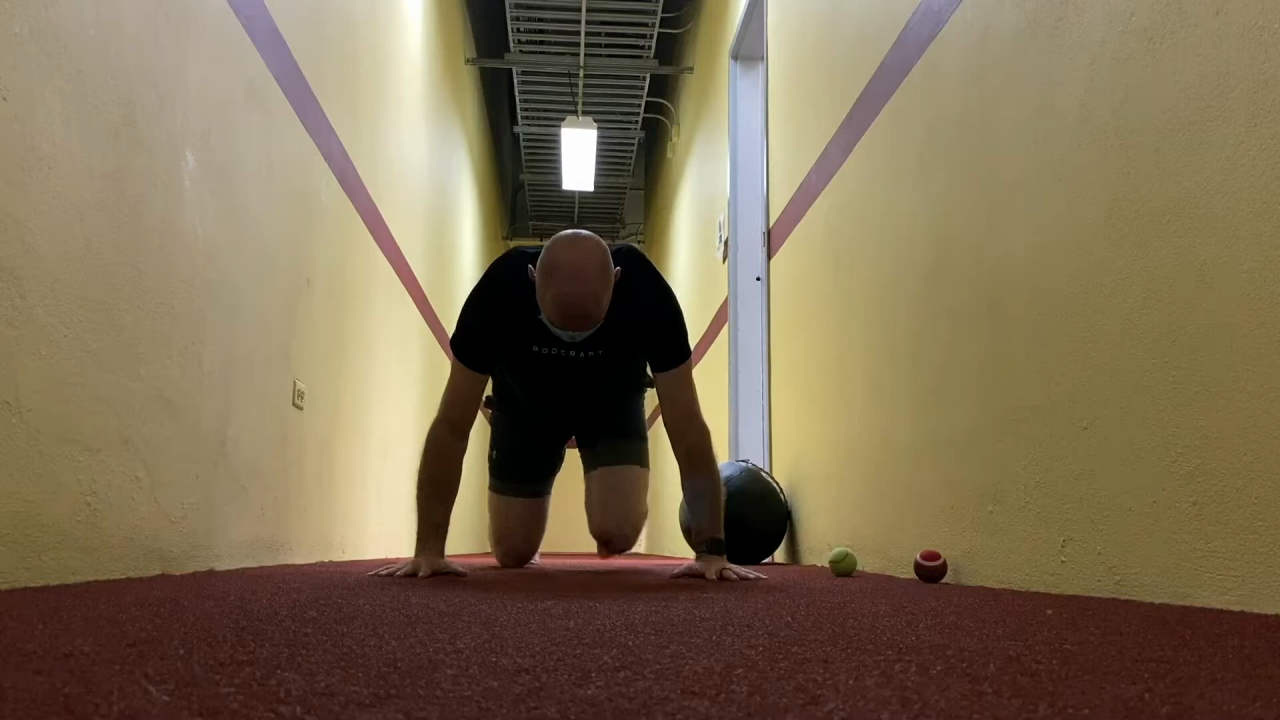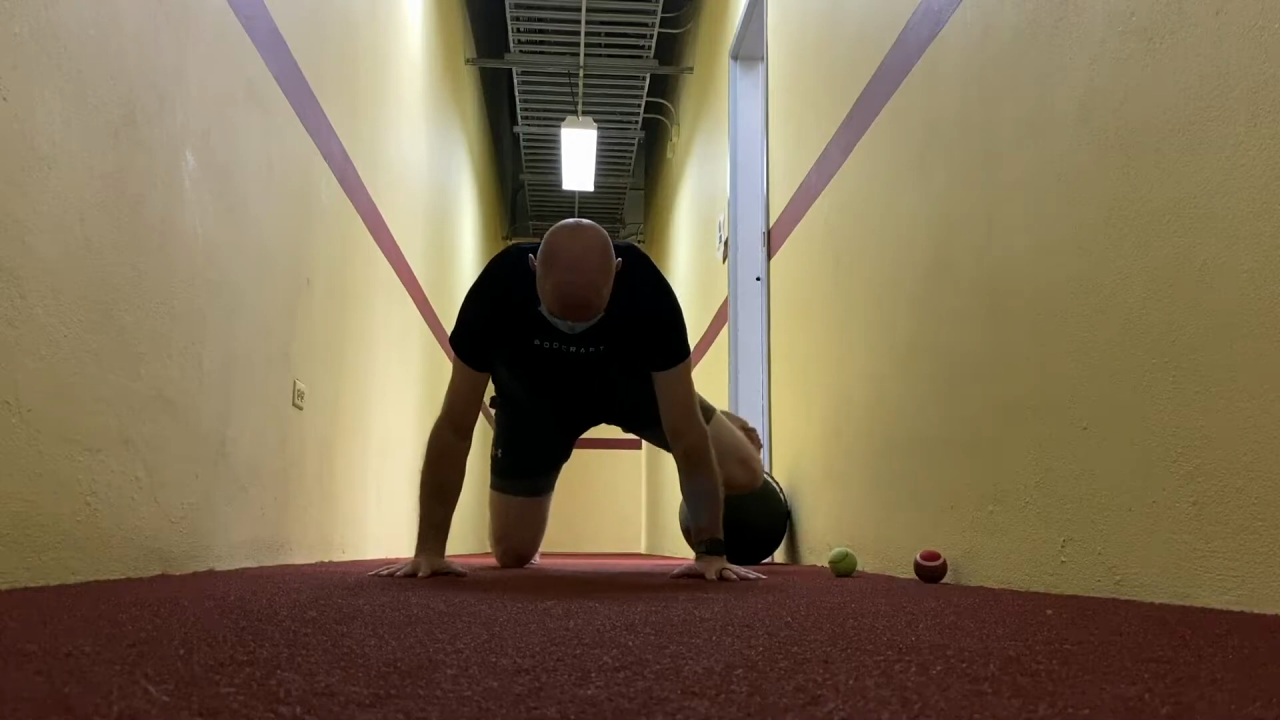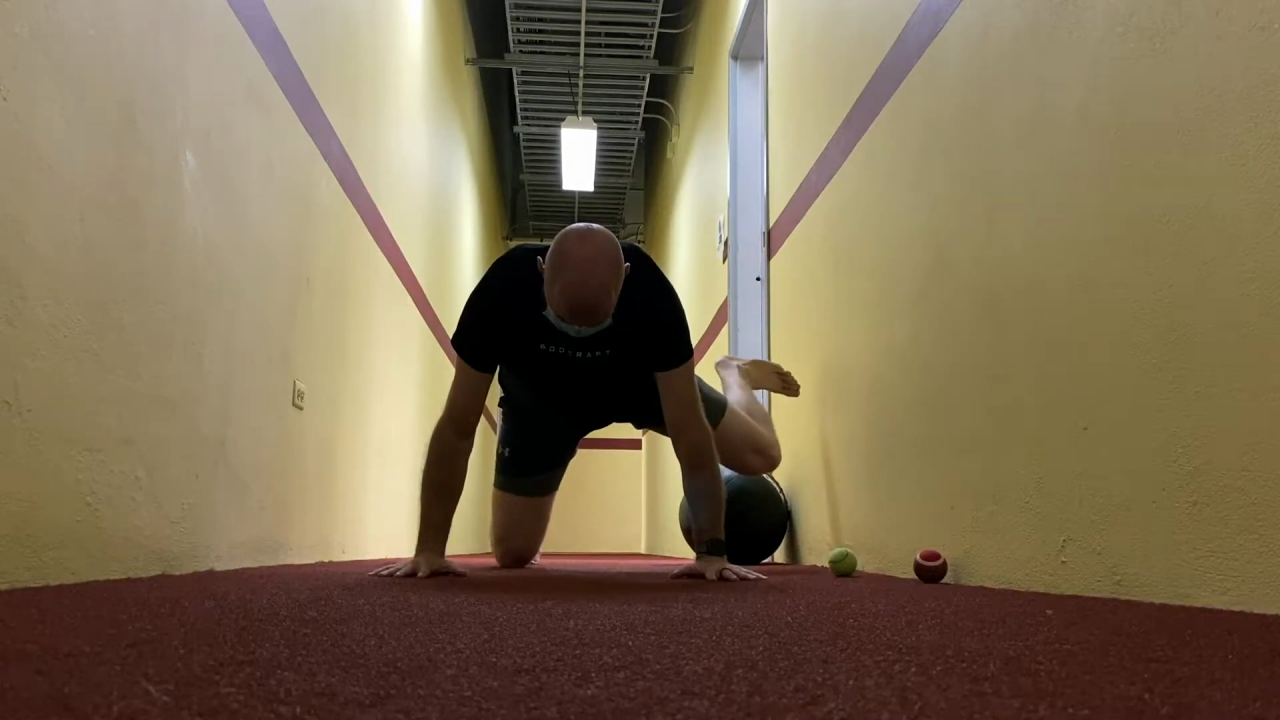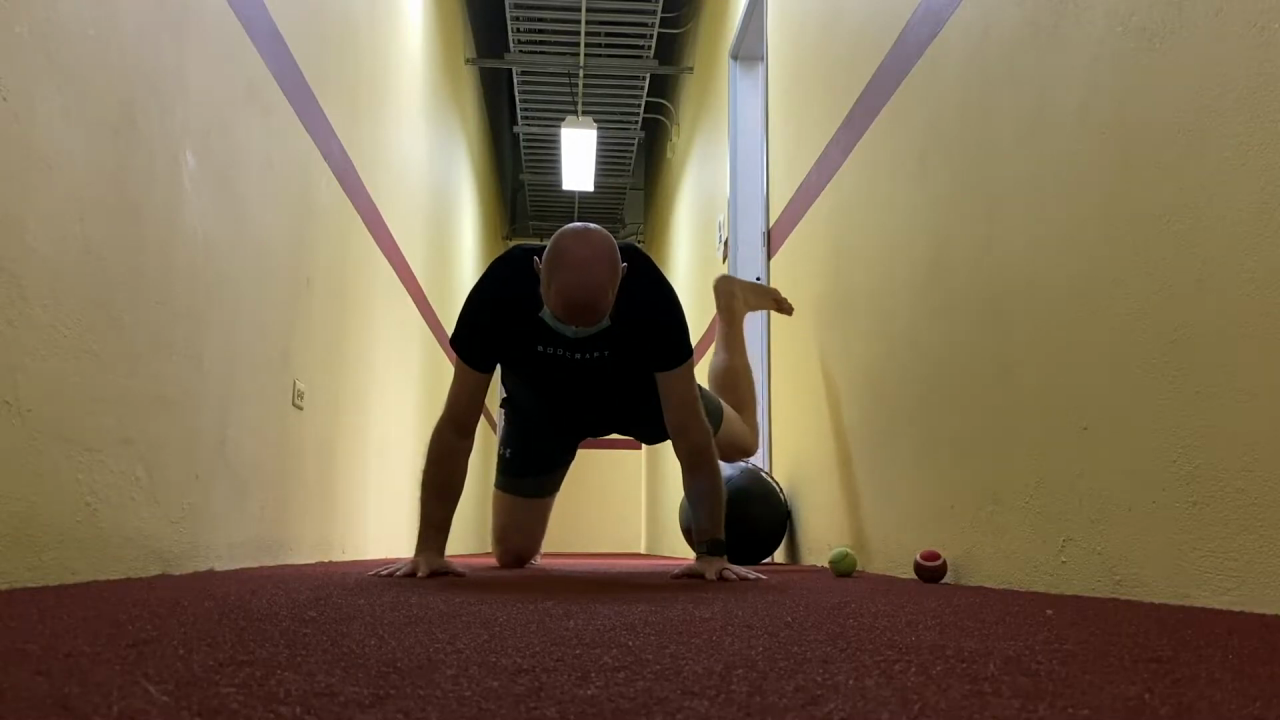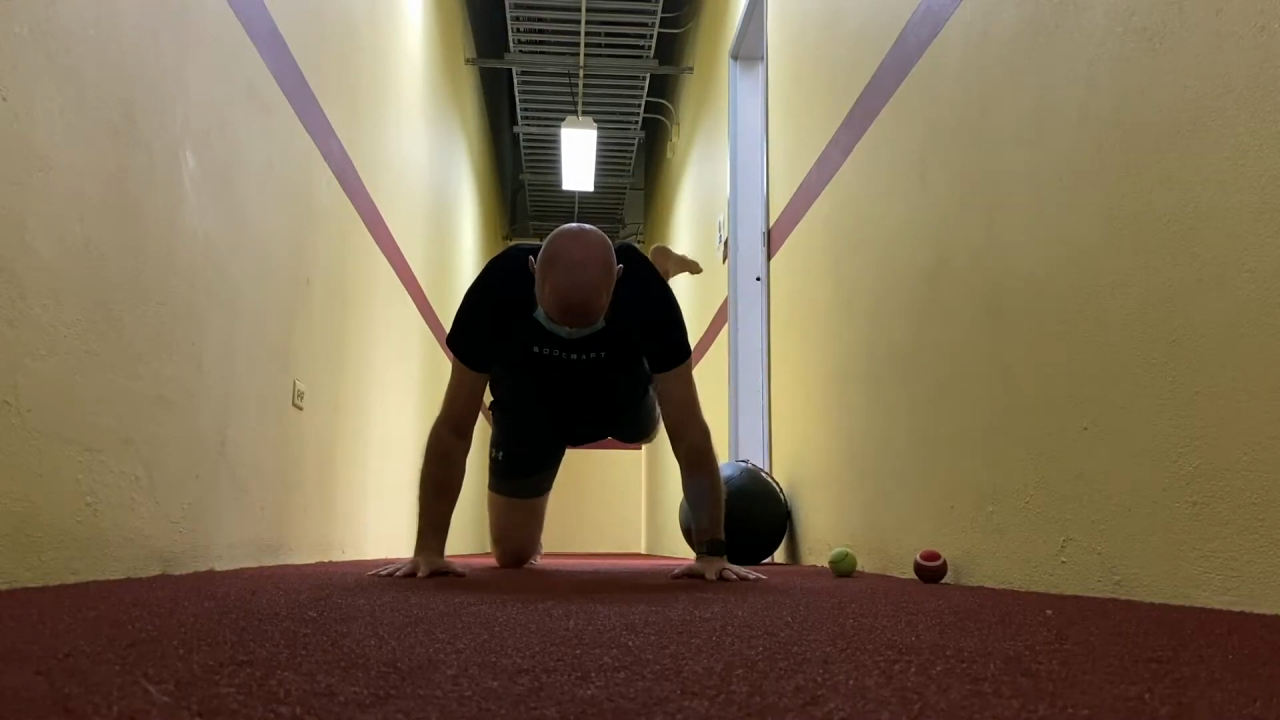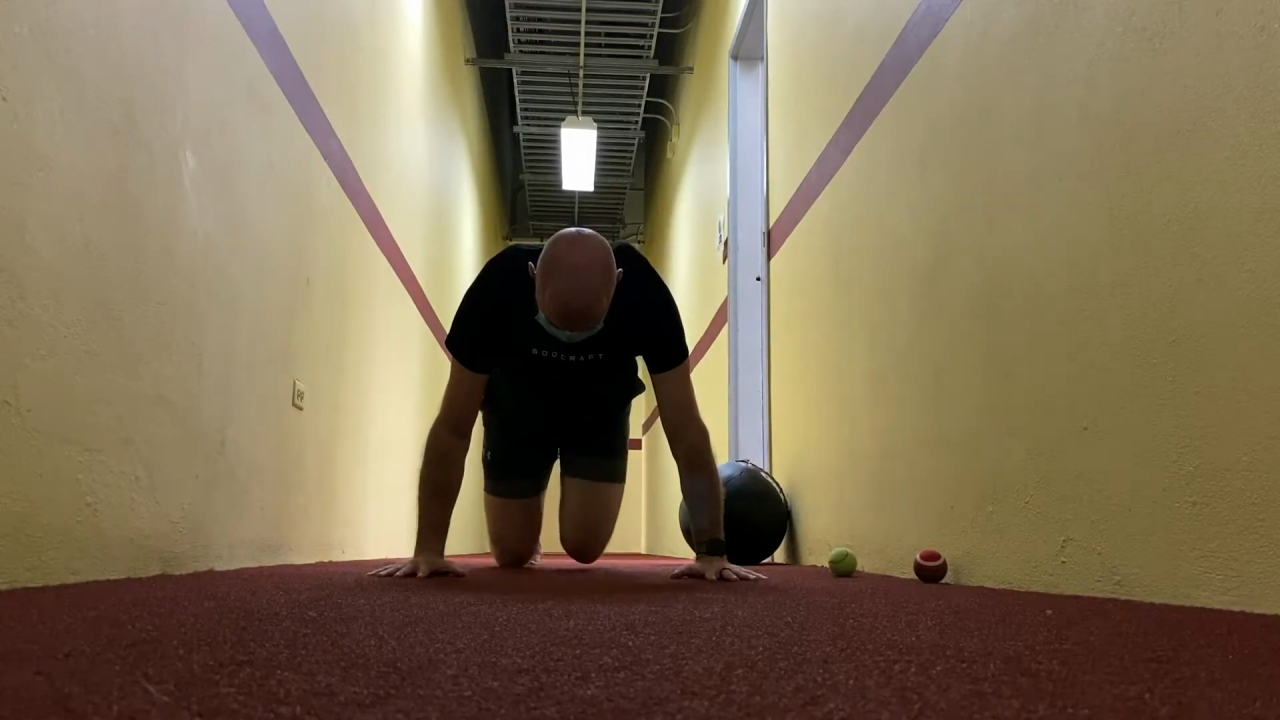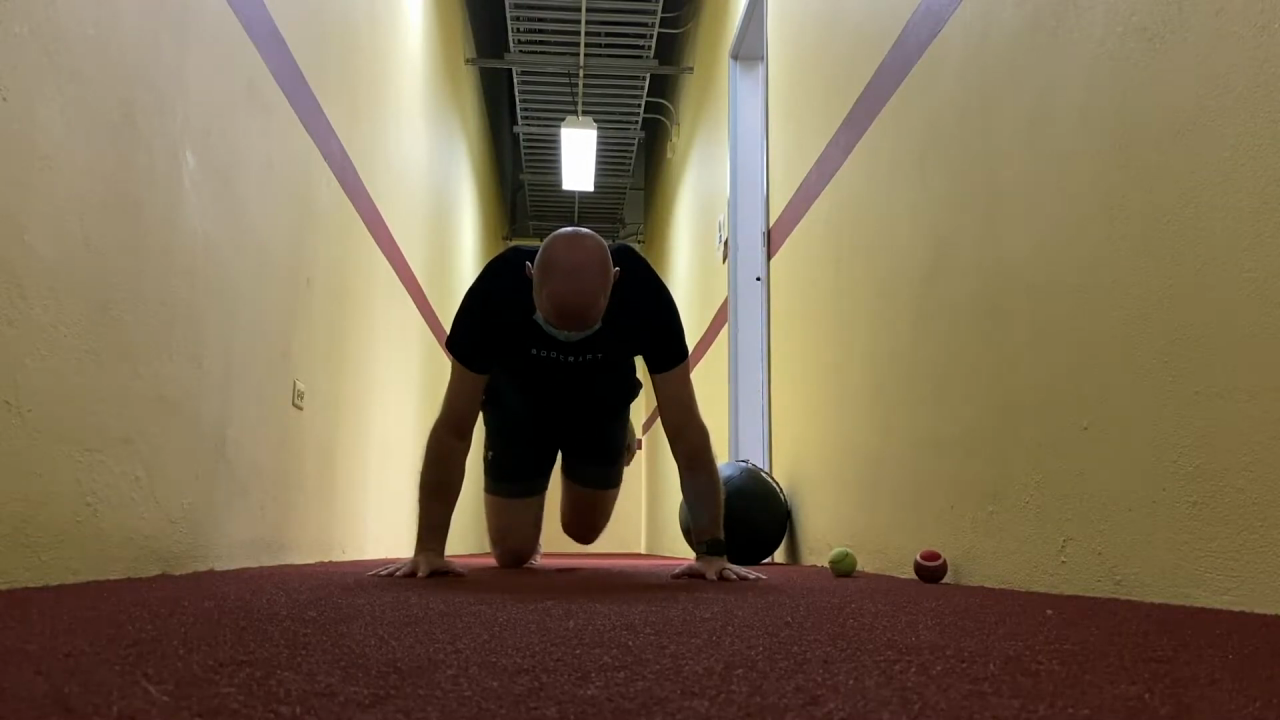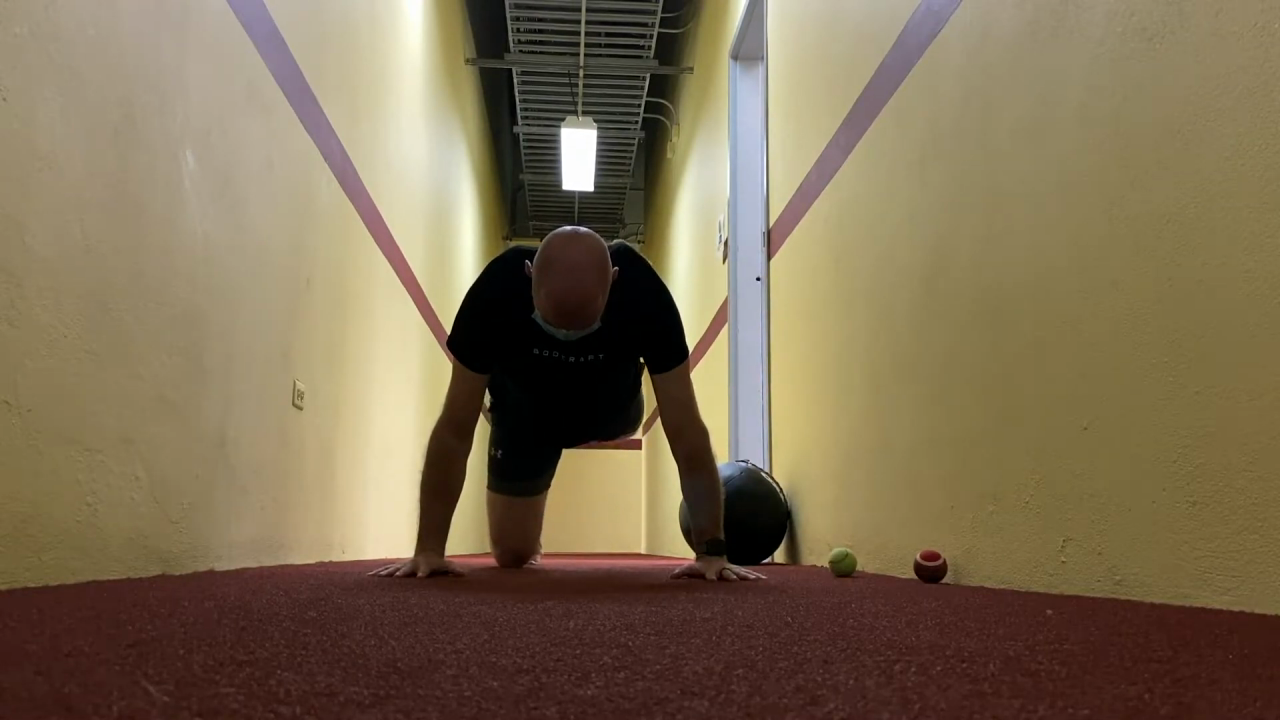
dt=0.5s
person 1, frame 1
left shoulder: (646, 290)
right shoulder: (501, 287)
left elbow: (686, 426)
right elbow: (452, 426)
left wrist: (710, 550)
right wrist: (429, 549)
left hip: (613, 397)
right hip: (526, 400)
left knee: (616, 533)
right knee: (513, 553)
left ankle: (610, 484)
person 1, frame 2
left shoulder: (646, 288)
right shoulder: (499, 285)
left elbow: (686, 429)
right elbow: (455, 427)
left wrist: (710, 550)
right wrist: (429, 550)
left hip: (630, 383)
right hip: (533, 398)
left knee: (746, 474)
right knee: (512, 552)
left ankle: (722, 424)
person 1, frame 3
left shoulder: (650, 290)
right shoulder: (504, 287)
left elbow: (689, 430)
right elbow: (457, 427)
left wrist: (711, 550)
right wrist: (429, 548)
left hip: (635, 381)
right hip: (539, 401)
left knee: (762, 456)
right knee: (512, 553)
left ankle: (733, 375)
person 1, frame 4
left shoulder: (648, 291)
right shoulder: (501, 288)
left elbow: (689, 430)
right elbow: (457, 428)
left wrist: (712, 551)
right wrist: (430, 549)
left hip: (633, 389)
right hip: (540, 404)
left knee: (739, 439)
right knee: (513, 554)
left ankle: (731, 301)
person 1, frame 5
left shoulder: (644, 290)
right shoulder: (499, 286)
left elbow: (687, 428)
right elbow: (454, 427)
left wrist: (711, 550)
right wrist: (428, 549)
left hip: (617, 397)
right hip: (528, 408)
right knee: (512, 556)
person 1, frame 6
left shoulder: (645, 292)
right shoulder: (498, 287)
left elbow: (685, 428)
right elbow: (454, 427)
left wrist: (710, 550)
right wrist: (429, 549)
left hip: (601, 406)
right hip: (518, 406)
left knee: (583, 547)
right knee: (512, 555)
right ankle: (529, 503)
person 1, frame 7
left shoulder: (643, 292)
right shoulder: (496, 289)
left elbow: (684, 428)
right elbow: (454, 428)
left wrist: (711, 550)
right wrist: (429, 549)
left hip: (601, 408)
right hip: (519, 408)
left knee: (582, 531)
right knee: (512, 554)
person 1, frame 8
left shoulder: (642, 291)
right shoulder: (496, 290)
left elbow: (685, 428)
right elbow: (456, 429)
left wrist: (711, 551)
right wrist: (429, 549)
left hip: (610, 402)
right hip: (525, 412)
right knee: (513, 555)
